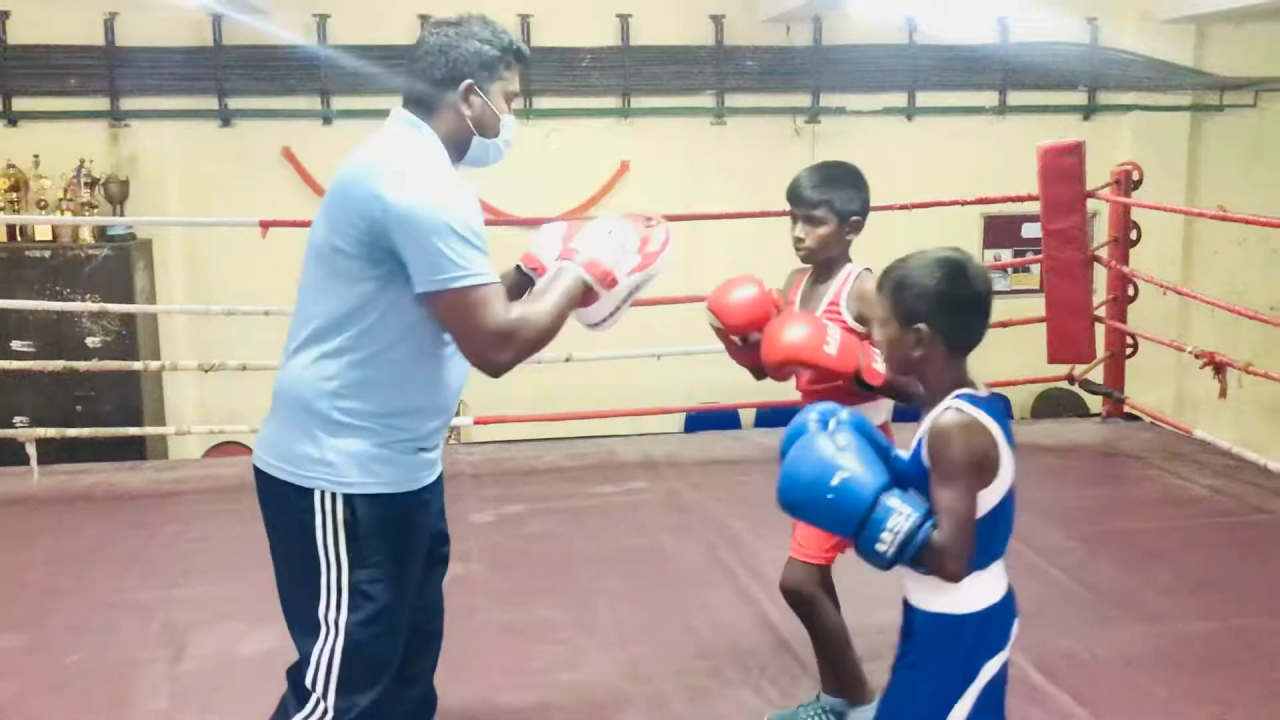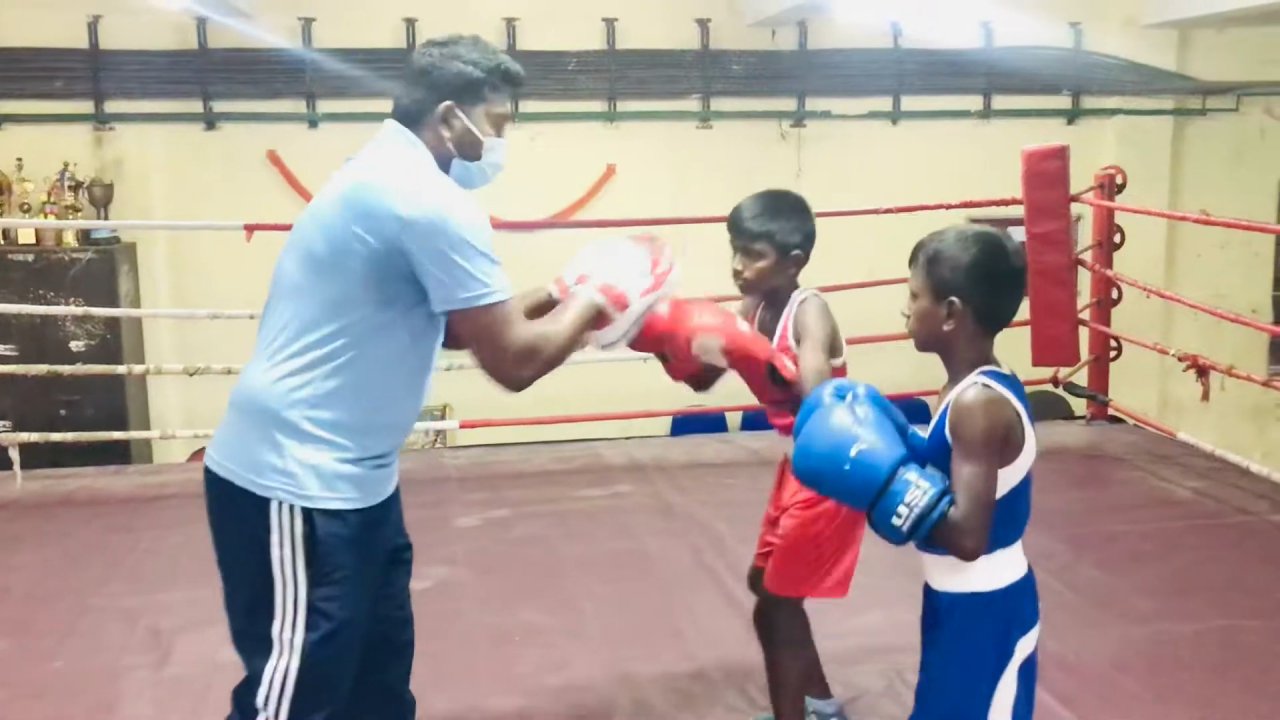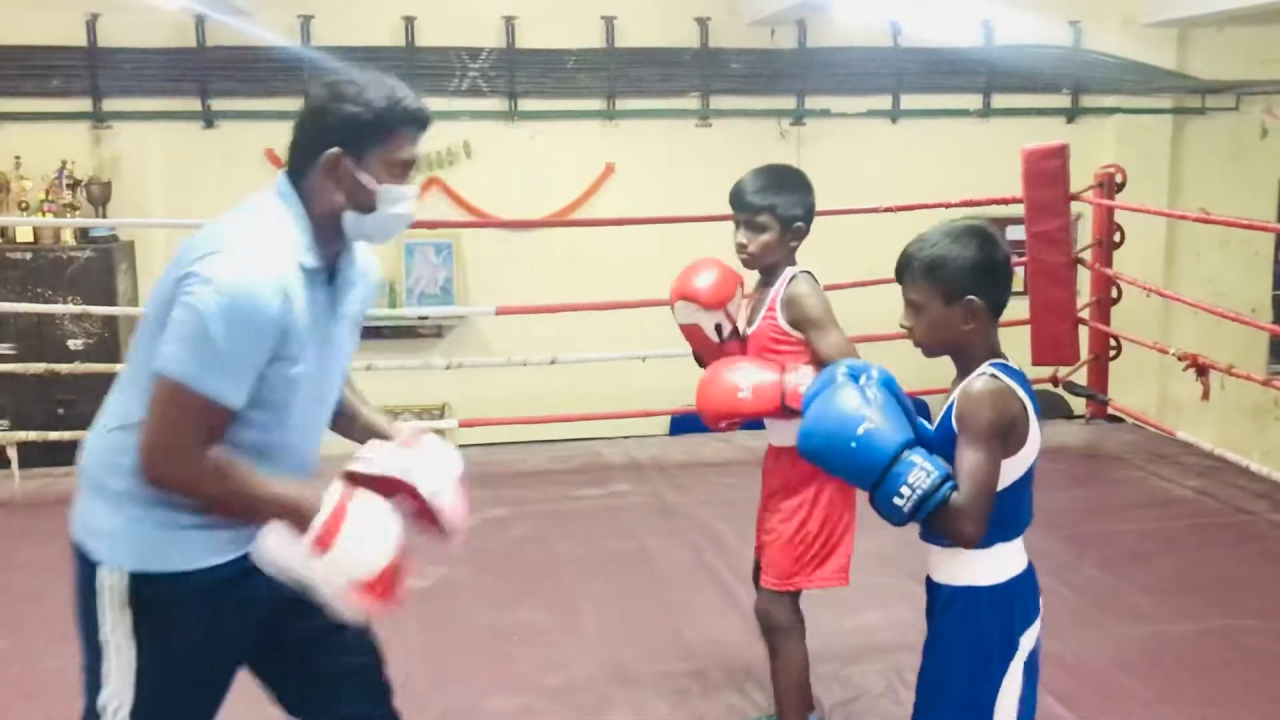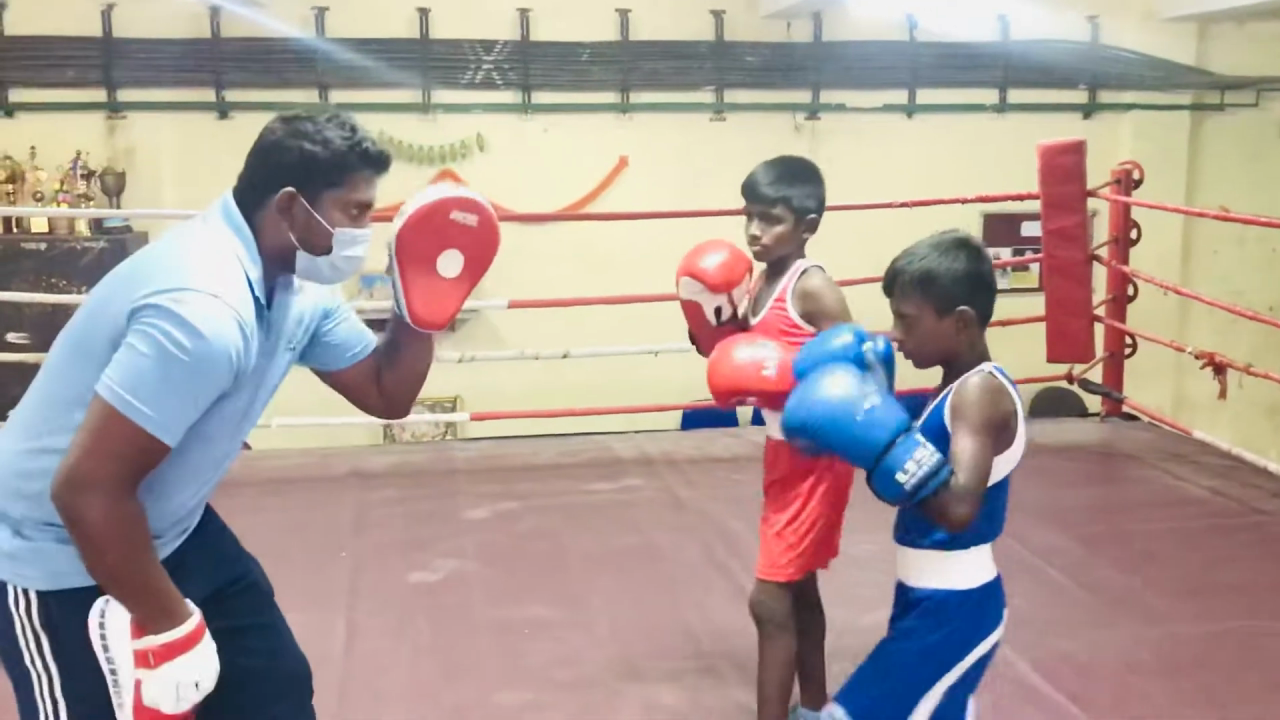
dt=0.4s
person 1, frame 1
left shoulder: (410, 166)
right shoulder: (417, 182)
left elbow: (457, 314)
right elbow: (498, 343)
left wrist: (531, 279)
right wrist: (575, 279)
left hip: (390, 470)
right hip: (341, 478)
person 1, frame 2
left shoulder: (391, 178)
right shoulder: (429, 202)
left elbow: (426, 323)
right elbow: (510, 364)
left wrist: (544, 303)
right wrist: (597, 300)
left hip: (349, 481)
right hip: (299, 488)
person 1, frame 3
left shoulder: (350, 260)
right shoulder: (245, 275)
right elbow: (166, 459)
left wrist: (386, 437)
right wrist: (314, 513)
left hip: (261, 534)
right hip: (158, 546)
person 1, frame 4
left shoulder: (298, 287)
right shoulder: (203, 307)
left elbow: (386, 394)
right elbow: (86, 491)
left wrist: (421, 306)
right wrist: (164, 622)
left hip: (171, 531)
right hip: (59, 557)
person 2, frame 1
left shoulder: (863, 288)
right shoulder: (797, 282)
left elbow: (907, 384)
right elbow: (770, 367)
left wrist: (844, 360)
right wrist: (737, 337)
left knee: (800, 580)
right knee: (815, 578)
person 2, frame 2
left shoulder: (810, 313)
right shoulder: (753, 307)
left elbow: (809, 399)
right elbow: (701, 376)
left wrist: (748, 354)
right wrist: (663, 342)
right hip: (797, 468)
left knee: (774, 609)
right knee: (766, 584)
person 2, frame 3
left shoulder: (799, 293)
right shoulder: (759, 294)
right elbow: (745, 372)
left wrist: (774, 389)
right wrist: (714, 336)
left hip: (813, 463)
right hip: (784, 458)
left knee: (774, 606)
right knee: (773, 590)
person 2, frame 4
left shoulder: (812, 287)
right shoulder: (759, 281)
right elbow: (736, 362)
left wrist: (789, 379)
right wrist: (710, 317)
left hip: (815, 457)
right hip: (784, 450)
left knee: (770, 600)
right knee: (794, 586)
person 3, frame 1
left shoulder: (955, 427)
right shoulder: (965, 410)
left elbow: (951, 558)
left wrist: (864, 506)
right wrist: (878, 468)
left hip: (958, 630)
right hip: (965, 620)
person 3, frame 2
left shoulder: (977, 404)
right shoulder: (984, 388)
left elbow: (969, 536)
left wrist: (882, 477)
right wrist: (896, 442)
left hip: (983, 612)
right hip: (966, 604)
person 3, frame 3
left shoulder: (985, 395)
right shoulder: (987, 383)
left elbow: (966, 523)
left wrist: (885, 459)
right wrist: (896, 431)
left hip: (984, 606)
right hip: (968, 598)
person 3, frame 4
left shoulder: (982, 393)
right shoulder: (954, 388)
left elbow: (959, 505)
right elbow: (925, 468)
left wrist: (877, 441)
right wrist: (867, 403)
left hip: (951, 612)
right hip: (931, 601)
